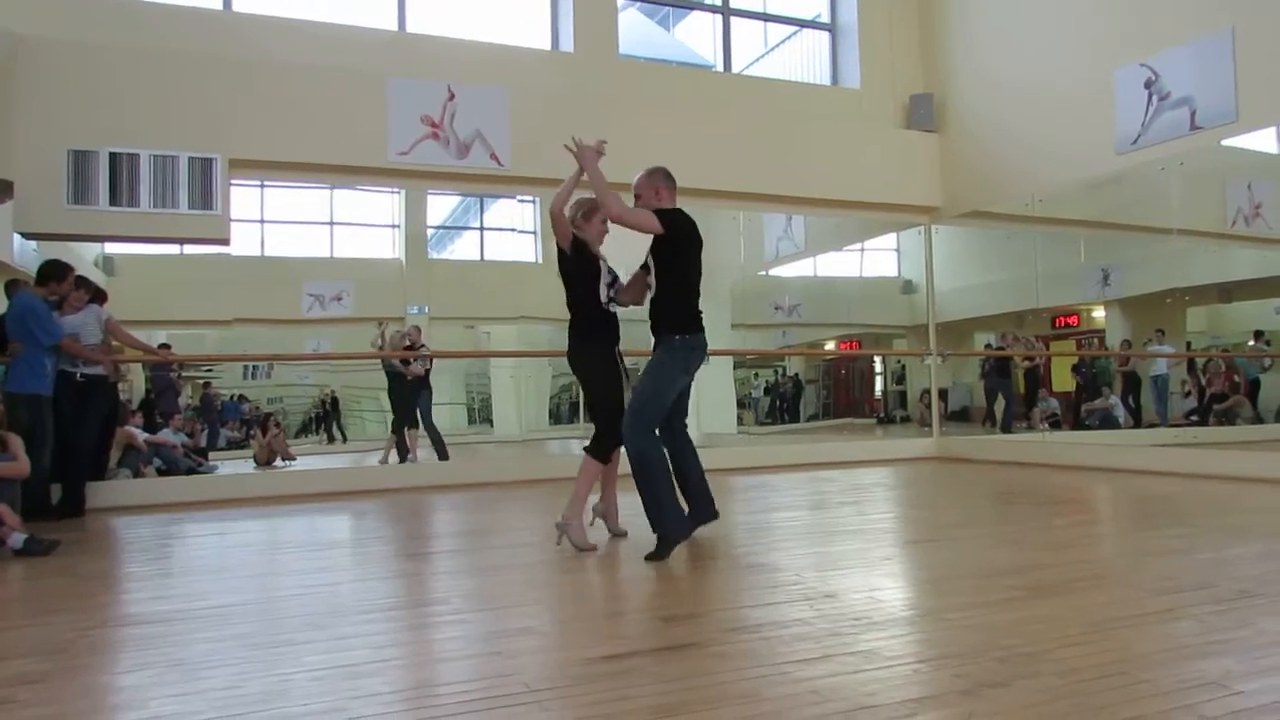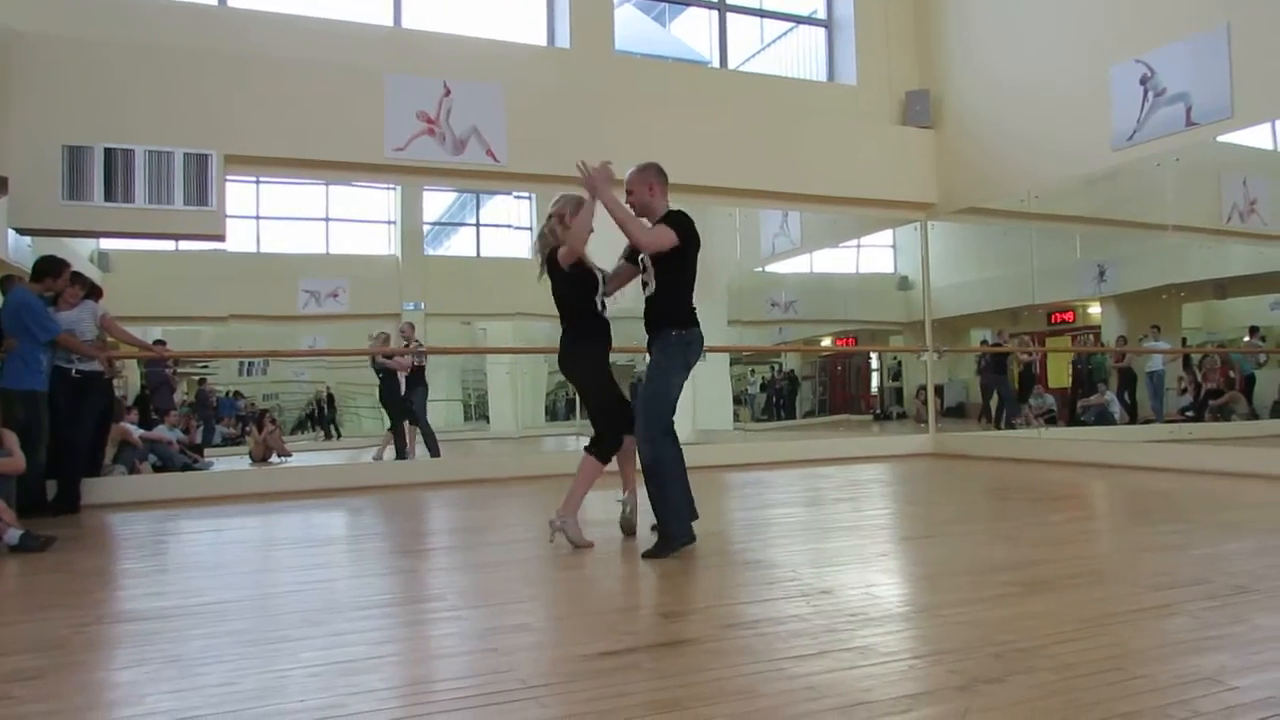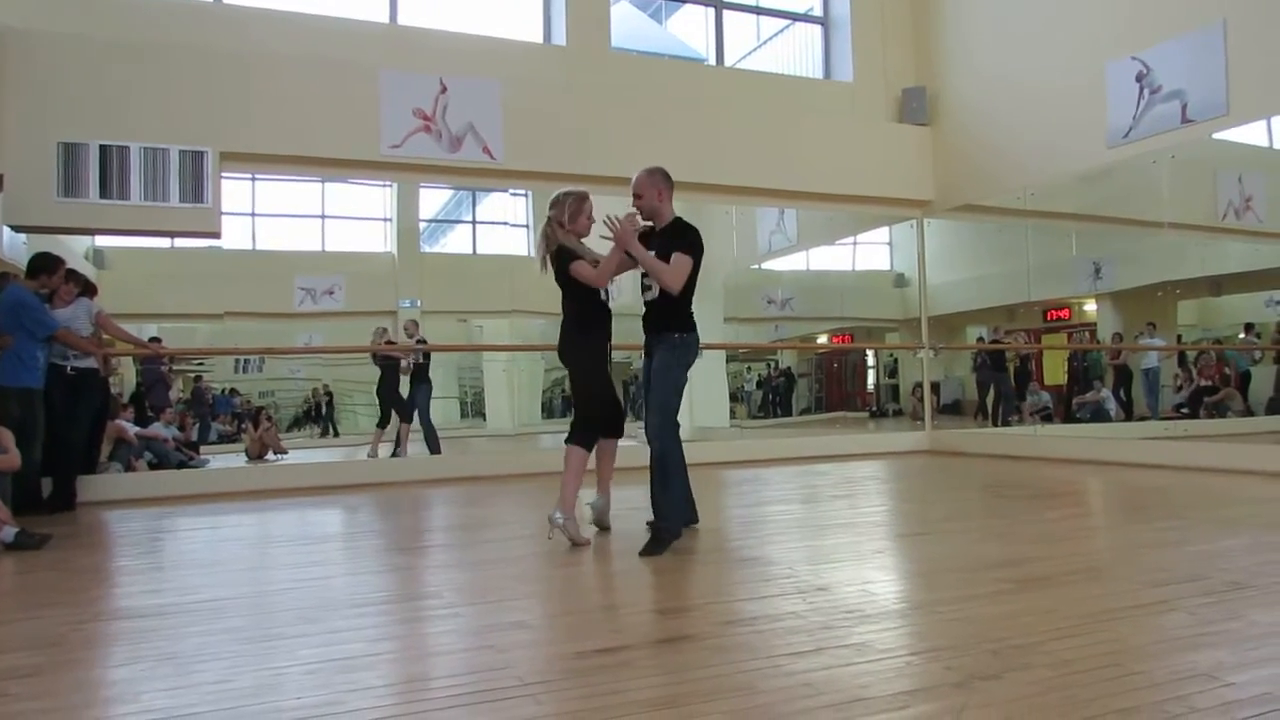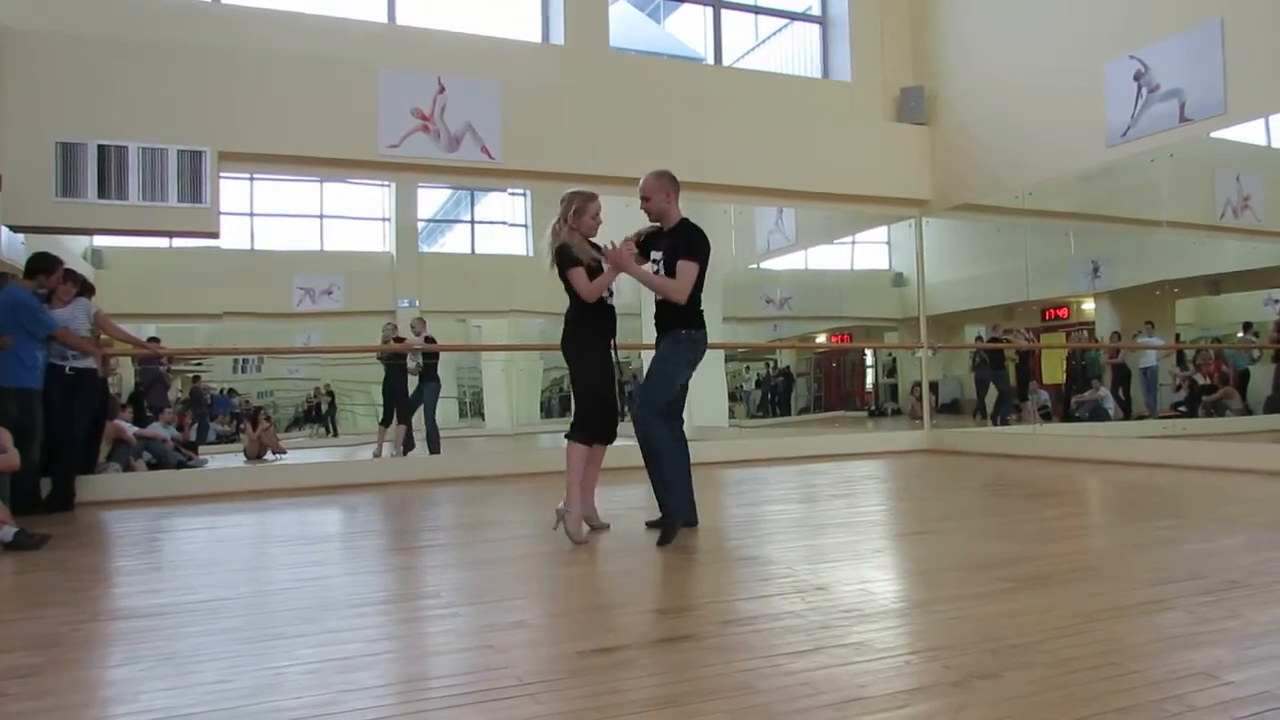
dt=0.3s
person 1, frame 1
left shoulder: (678, 223)
right shoulder: (664, 241)
left elbow: (616, 214)
right elbow: (632, 294)
left wrist: (590, 166)
left hip: (680, 343)
right hip: (676, 343)
left knee: (637, 426)
right knee: (671, 426)
left ankle: (670, 526)
right ankle: (699, 506)
person 1, frame 2
left shoulder: (680, 224)
right shoulder: (646, 242)
left elbow: (641, 236)
right elbow: (609, 284)
left wrist: (601, 191)
left hip: (677, 338)
right hip: (663, 339)
left knee: (651, 429)
right knee: (658, 426)
left ankle: (676, 528)
right ankle: (679, 512)
person 1, frame 3
left shoulder: (685, 235)
right shoulder: (647, 237)
left elbow: (674, 283)
left wrist: (633, 248)
left hip: (677, 340)
right hip: (655, 340)
left knee: (659, 426)
right knee: (661, 425)
left ankle: (668, 523)
right ankle: (681, 510)
person 1, frame 4
left shoulder: (692, 237)
right shoulder: (655, 237)
left elbow: (680, 292)
right elbow: (615, 260)
left wrist: (632, 268)
left hip: (685, 337)
right hip: (668, 337)
left knee: (646, 412)
right knee: (668, 420)
left ankle: (673, 508)
right ankle: (681, 509)
person 2, frame 1
left shoulder: (598, 262)
right shoulder: (572, 251)
left elbow: (629, 298)
right elbow: (556, 210)
right wrist: (582, 169)
left hip: (606, 350)
right hip: (588, 351)
left knee: (614, 428)
right knee: (608, 431)
left ankle: (606, 504)
right ankle: (572, 517)
person 2, frame 2
left shoulder: (578, 263)
right shoulder: (561, 258)
left elbow: (605, 285)
right elbow: (574, 242)
right wrist: (592, 195)
left hip: (592, 355)
right hip: (581, 356)
left knee: (623, 420)
right knee: (609, 432)
left ankle: (630, 500)
right ankle: (566, 514)
person 2, frame 3
left shoulder: (576, 250)
right shoulder: (563, 253)
left elbow: (603, 271)
right elbow: (598, 278)
left wrist: (623, 242)
right wrist: (621, 244)
left hip: (591, 344)
right hip: (581, 345)
left knee: (611, 415)
right knee: (587, 420)
left ankle: (602, 499)
right ankle: (565, 510)
person 2, frame 4
left shoulder: (589, 248)
right shoulder: (567, 251)
left elbow: (609, 264)
right elbow: (589, 292)
right wrist: (618, 266)
left hip: (598, 341)
right hip: (582, 341)
left knee: (606, 419)
right knee: (588, 416)
left ankle: (585, 503)
right ankle: (571, 505)
person 3, frame 1
left shoulder: (29, 300)
right shoulder: (32, 305)
left elbow: (53, 342)
right elbow: (66, 344)
right wrist: (101, 358)
left hip: (28, 386)
right hip: (30, 388)
left knee: (31, 450)
right knee: (37, 450)
left ankle: (33, 507)
right ankle: (35, 508)
person 3, frame 2
left shoulder: (22, 295)
right shoulder: (28, 302)
right elbow: (64, 339)
right wrist: (98, 354)
left hip: (22, 382)
right hip: (26, 384)
left knee: (25, 446)
right knee: (33, 446)
left ankle: (28, 503)
right ankle: (30, 505)
person 3, frame 3
right shoulder: (24, 299)
left elbow: (47, 334)
right elbow: (61, 335)
right wrist: (95, 351)
right hip: (22, 382)
right knee: (28, 444)
left ankle: (23, 501)
right ankle: (26, 503)
person 3, frame 4
right shoulder: (22, 299)
left elbow: (47, 334)
right elbow: (60, 335)
right wrist: (95, 351)
right knee: (26, 444)
left ankle: (22, 502)
right ankle: (24, 503)
person 4, frame 1
left shoulder: (95, 312)
left elbow: (121, 335)
left wrist: (154, 351)
left hip: (98, 383)
right hip: (66, 383)
left knee: (86, 440)
right knee: (68, 439)
left ankle: (71, 500)
right ankle: (72, 499)
person 4, frame 2
left shoulder: (90, 308)
right shoulder: (47, 314)
left elbow: (117, 332)
left wrist: (149, 347)
left hip: (93, 380)
right hip: (62, 379)
left knee: (81, 437)
right knee: (63, 436)
left ankle: (67, 496)
right ankle: (67, 496)
person 4, frame 3
left shoulder: (86, 305)
left elbow: (112, 329)
left wrist: (146, 344)
left hip: (89, 377)
right hip: (57, 376)
left knee: (77, 434)
right knee: (58, 433)
left ankle: (62, 493)
right ankle: (63, 493)
person 4, frame 4
left shoulder: (84, 305)
left elbow: (111, 329)
left wrist: (144, 345)
left hip: (86, 377)
right hip: (55, 376)
left knee: (75, 434)
right knee: (57, 433)
left ankle: (61, 493)
right ankle: (61, 493)
